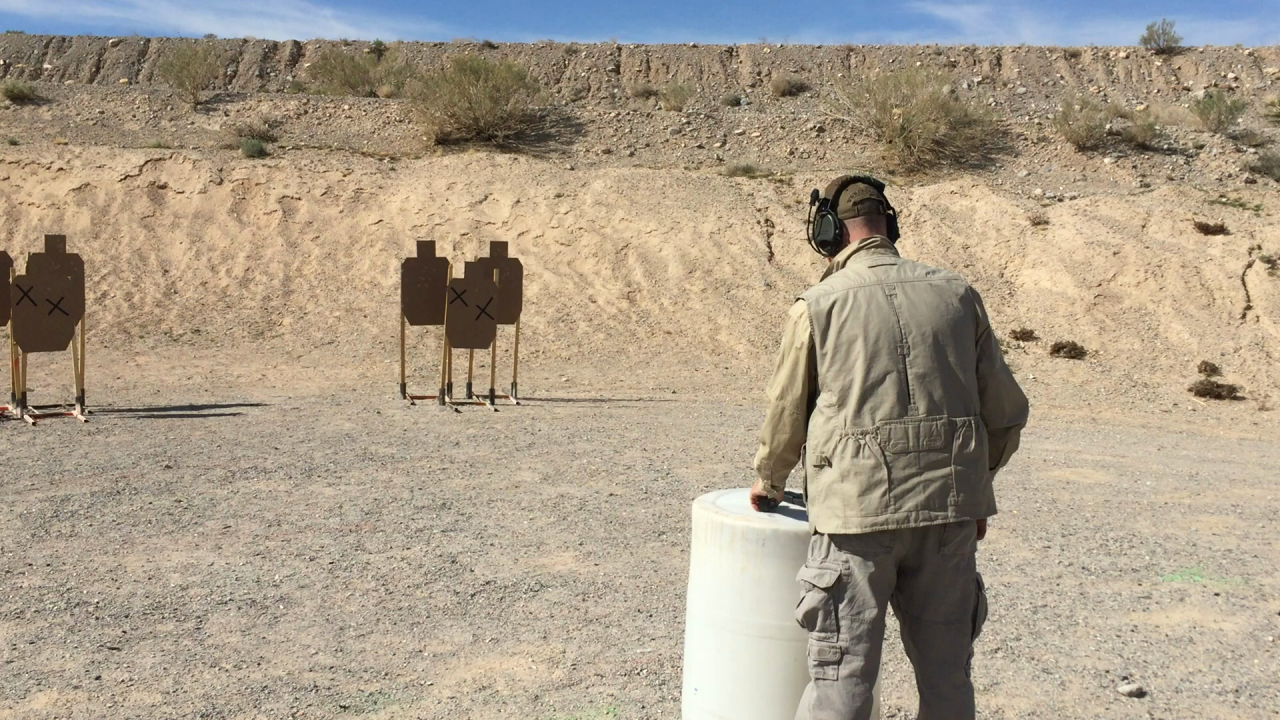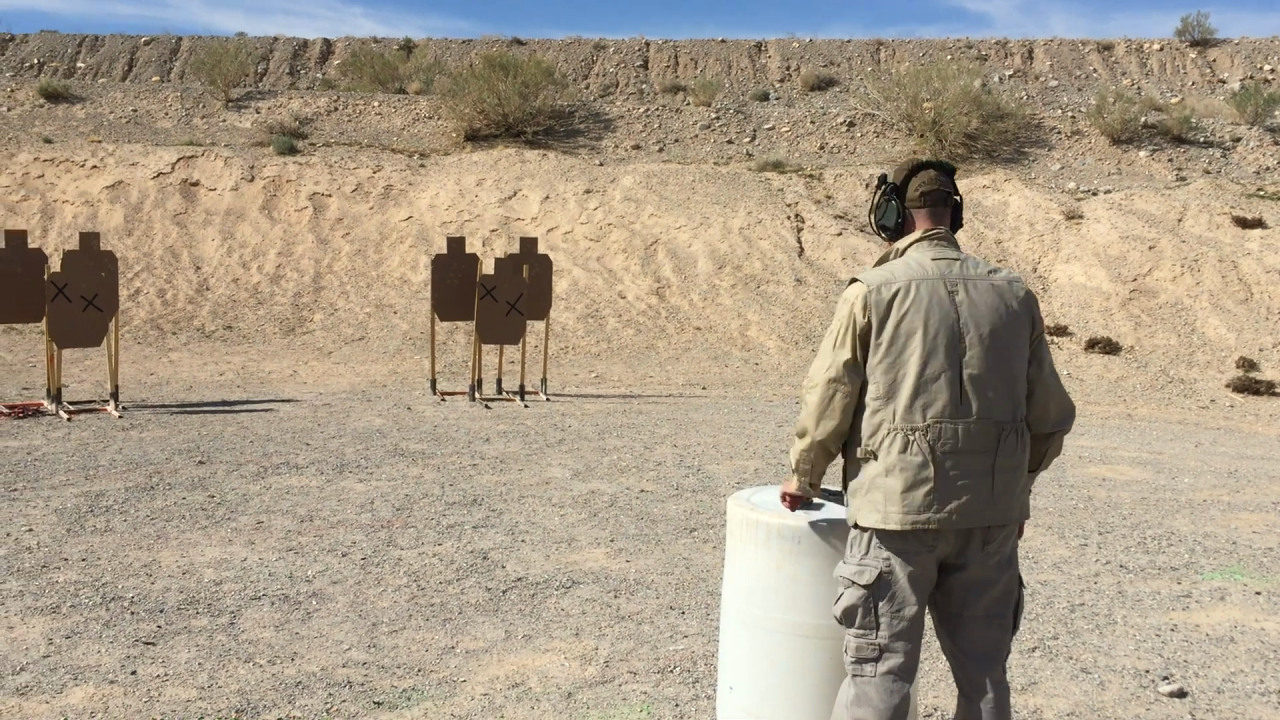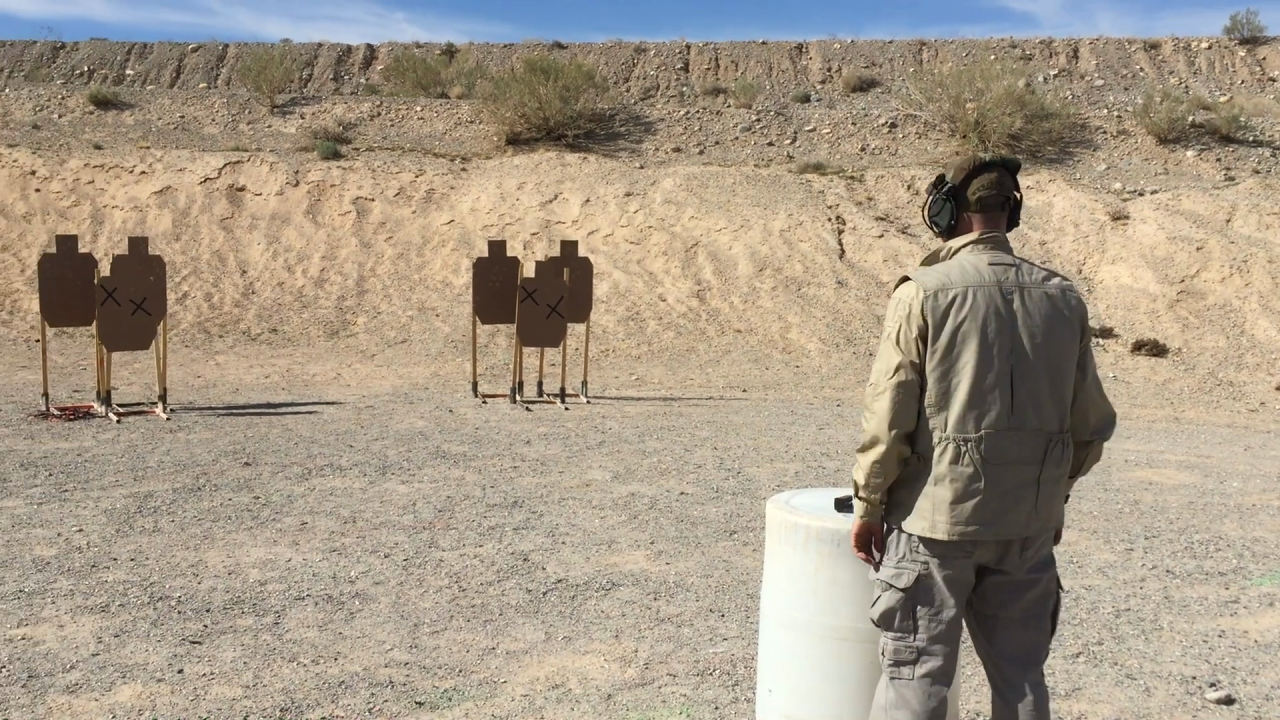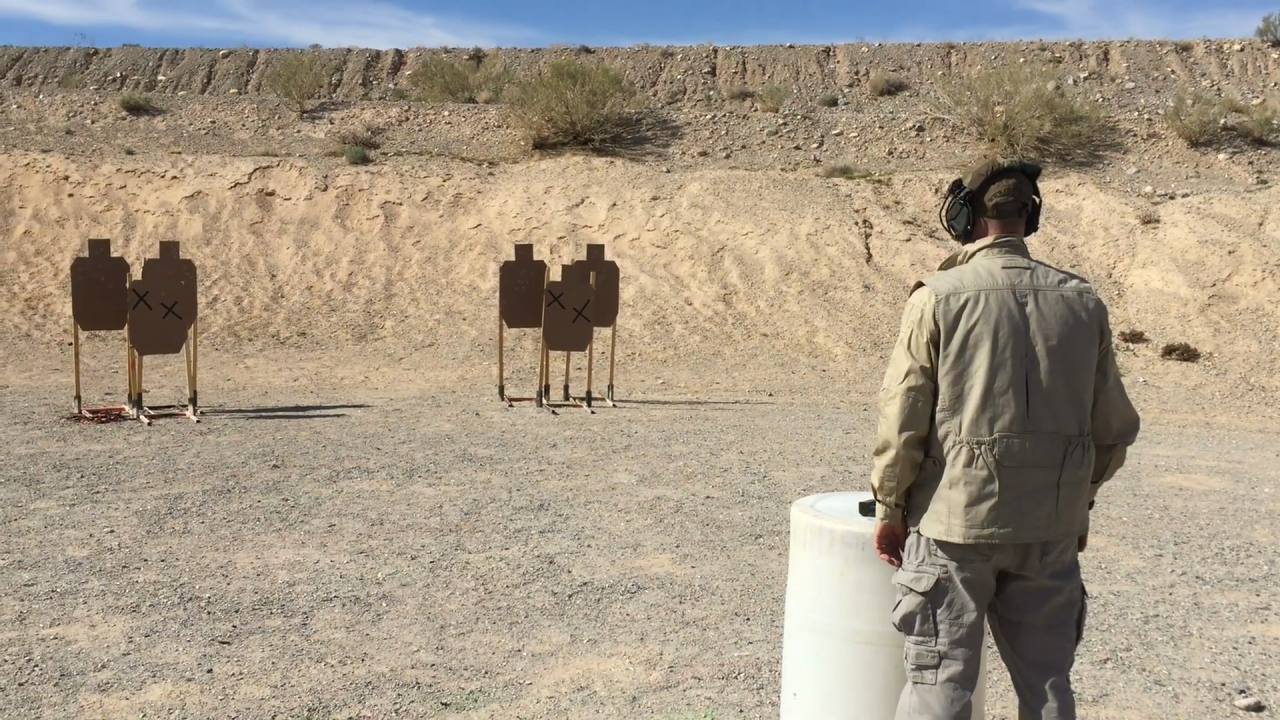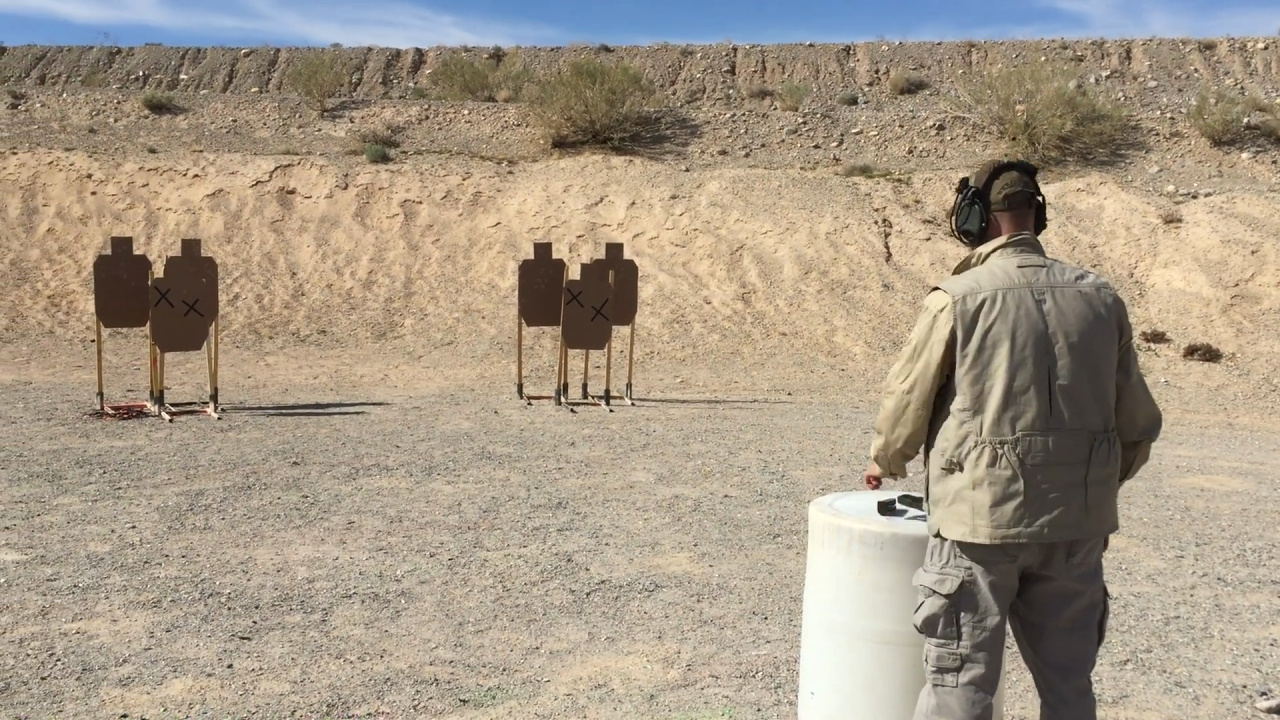
dt=0.7s
person 1, frame 1
left shoulder: (817, 306)
right shoulder: (957, 293)
left elbow: (786, 411)
right elbow: (1005, 409)
left wrist: (768, 482)
right wrist: (974, 487)
left hip: (857, 511)
right hip: (950, 510)
left knee: (841, 672)
right knee: (945, 669)
person 1, frame 2
left shoulder: (872, 292)
right shoulder: (1013, 293)
left elbow: (827, 402)
right elbow: (1050, 415)
left wrist: (803, 475)
right wrist: (1014, 488)
left hip: (899, 506)
right hip: (989, 513)
left knee: (879, 670)
right knee: (982, 671)
person 1, frame 3
left shoulder: (924, 292)
right shoulder: (1062, 298)
left elbow: (888, 414)
right elbow: (1090, 421)
left wrist: (868, 504)
right wrist: (1054, 494)
left hip: (937, 516)
right hip: (1028, 521)
left knee: (916, 673)
person 1, frame 4
left shoulder: (939, 298)
right shoulder: (1082, 302)
left elbow: (902, 418)
right elbow: (1112, 426)
left wrist: (889, 508)
right wrist: (1080, 501)
left hip: (957, 519)
right hip: (1050, 525)
person 1, frame 5
left shoulder: (956, 300)
right shoulder: (1100, 299)
left elbow: (907, 405)
right elbow: (1137, 423)
left wrist: (885, 462)
left hip: (981, 517)
right hip: (1074, 522)
